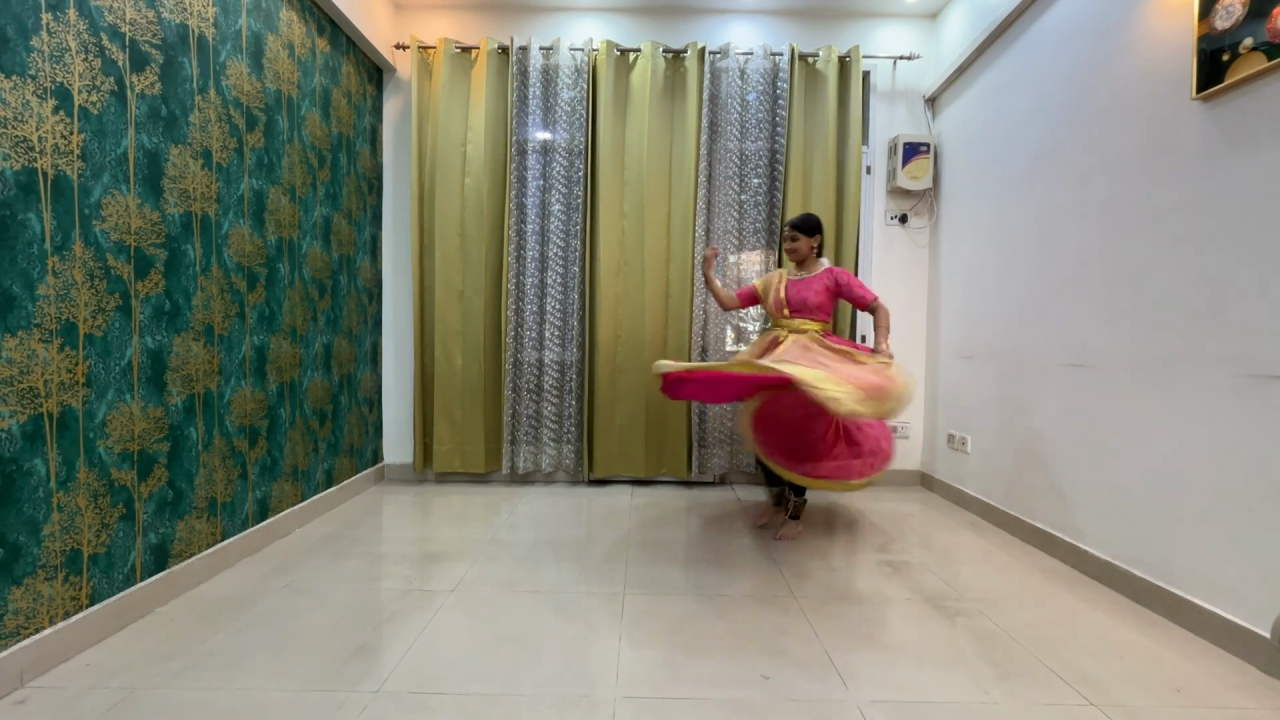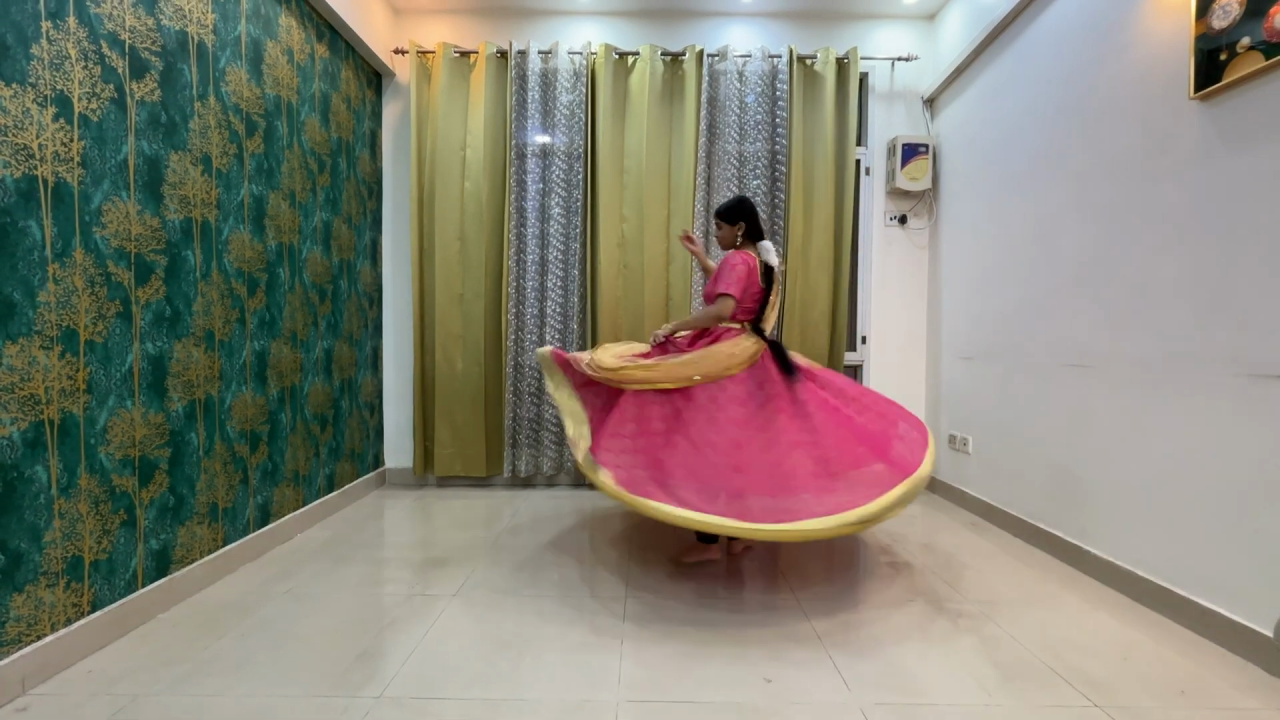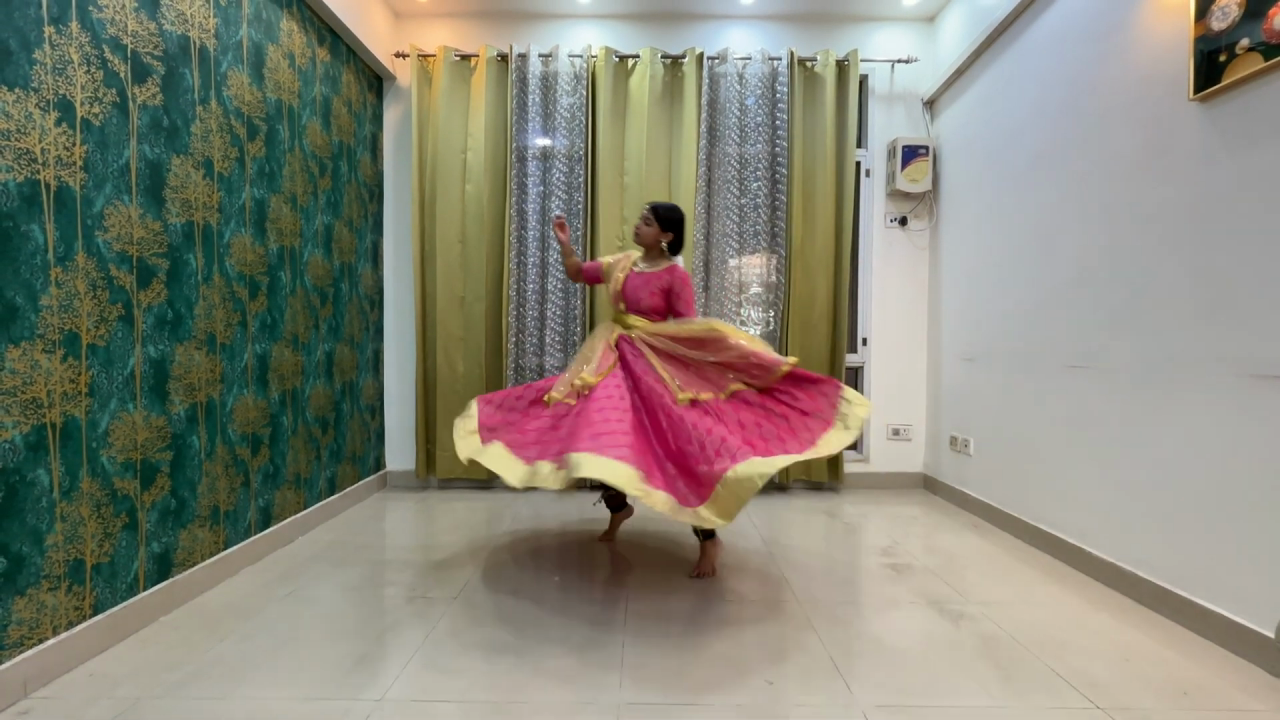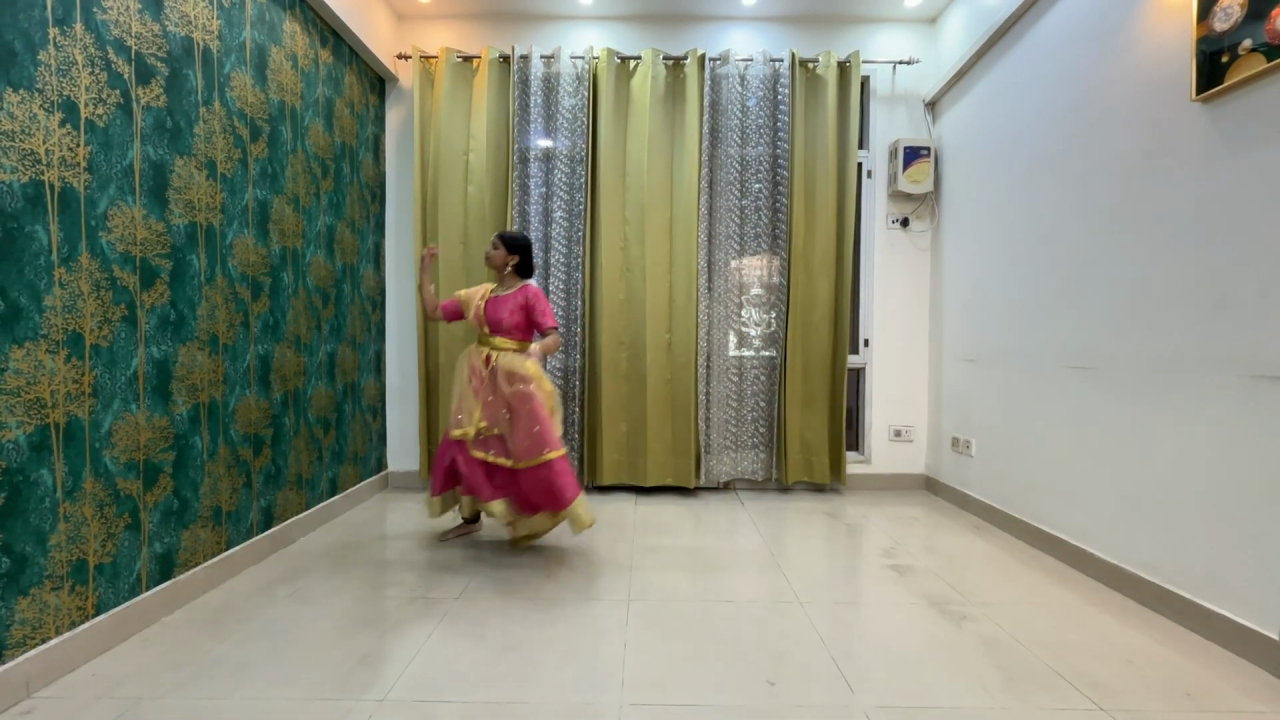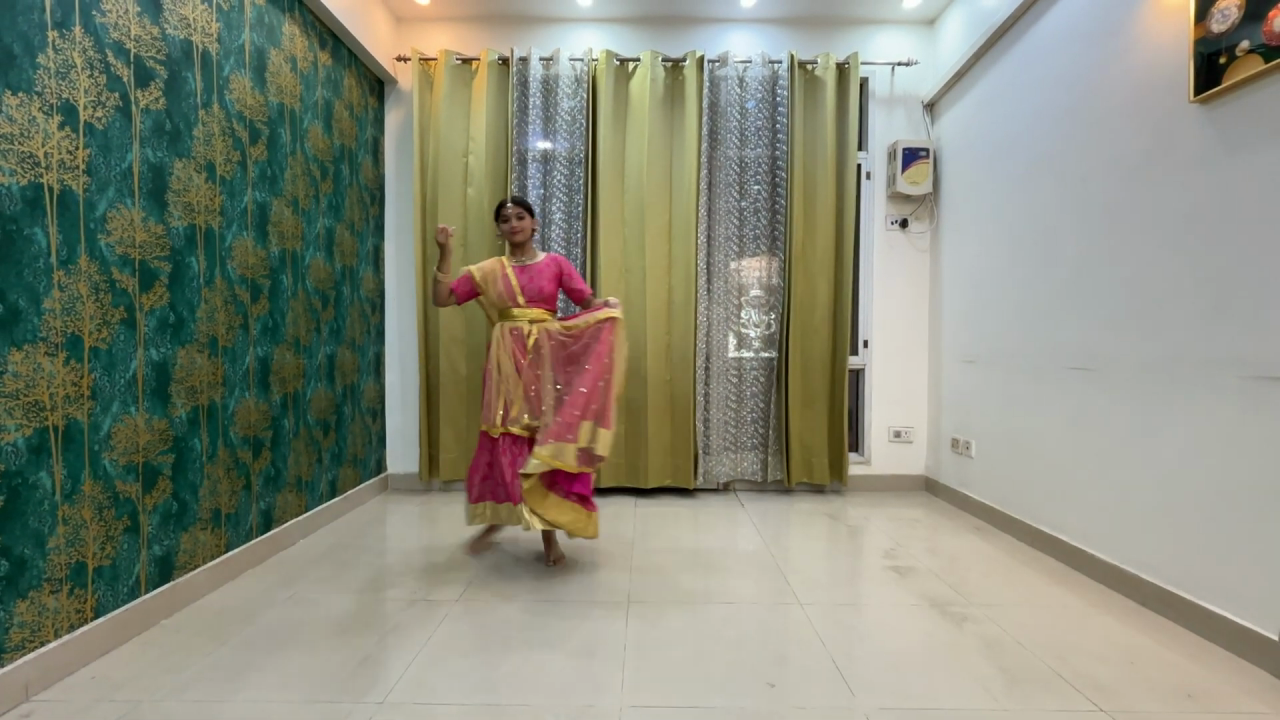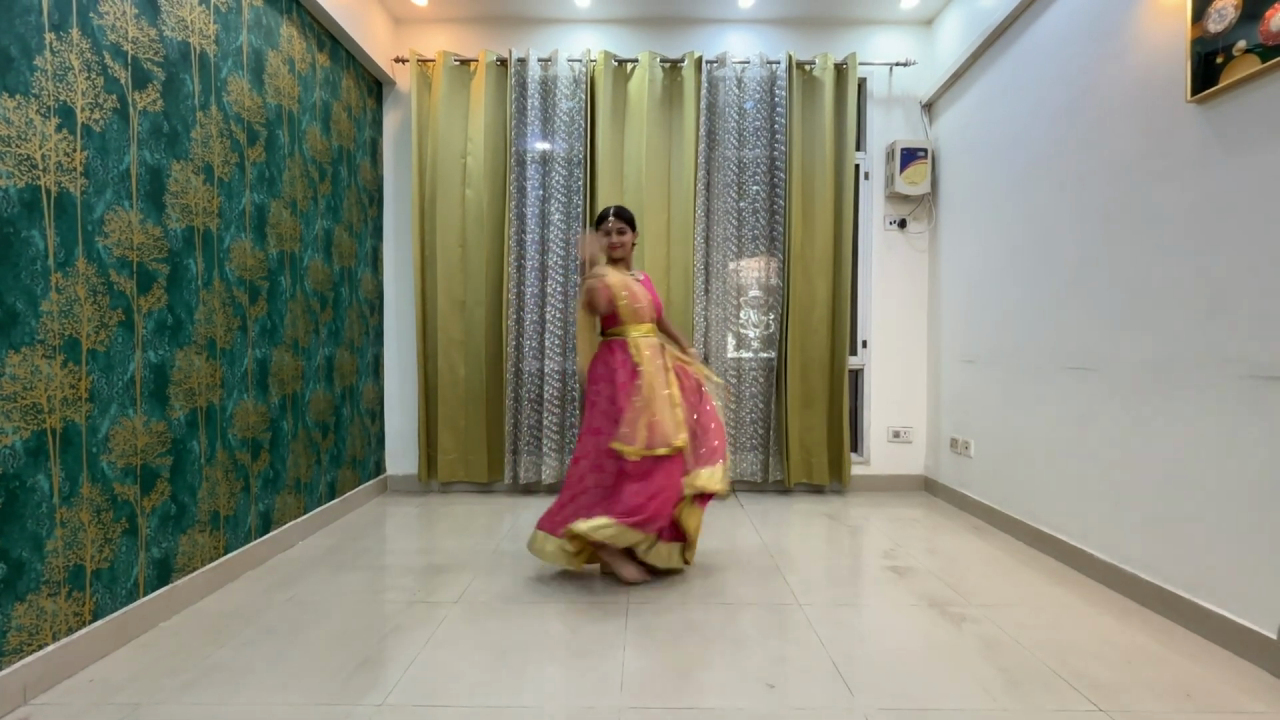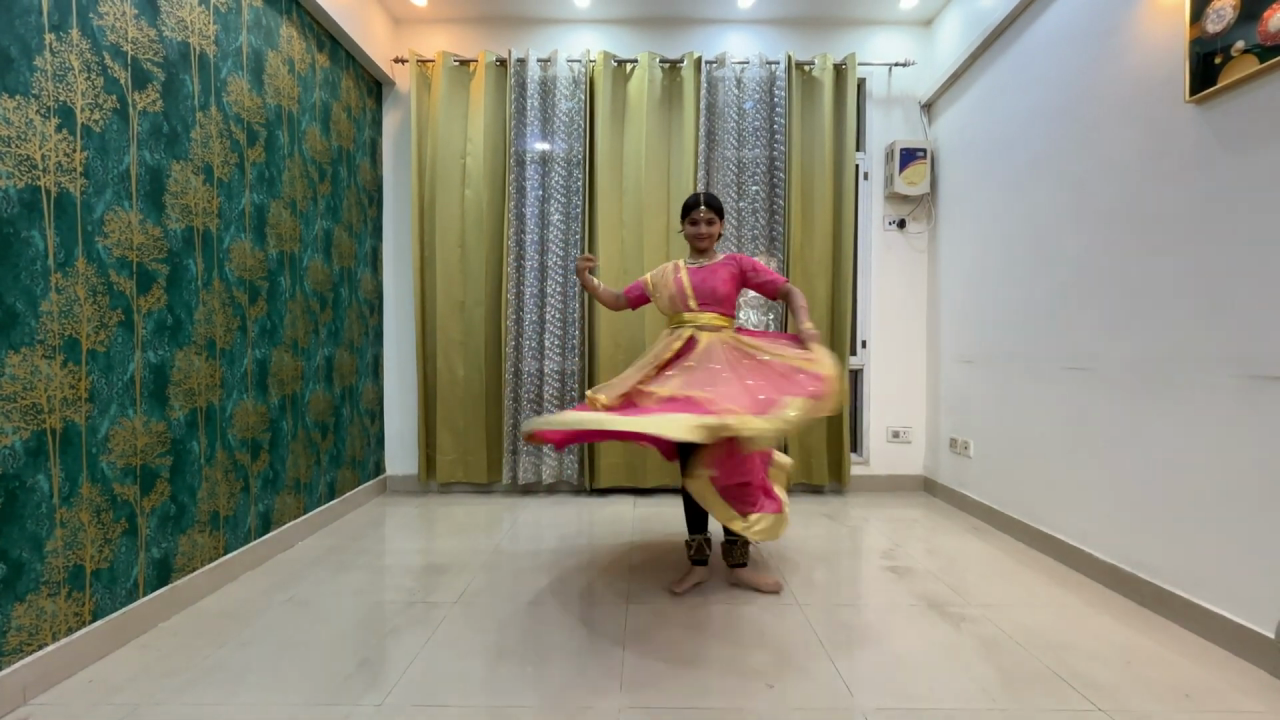
dt=0.7s
person 1, frame 1
left shoulder: (835, 276)
right shoulder: (777, 280)
left elbow: (879, 308)
right elbow: (728, 302)
left wrist: (881, 341)
right wrist: (708, 273)
left hip: (819, 358)
right hip: (778, 357)
left knee: (808, 442)
right knee: (773, 437)
left ankle: (794, 514)
right ankle: (778, 500)
person 1, frame 2
left shoulder: (734, 260)
right shoulder: (762, 262)
left elbow: (723, 307)
left wrist: (675, 328)
right wrist: (700, 254)
left hip: (722, 356)
right hip: (752, 356)
left knee: (706, 443)
right knee: (743, 446)
left ankle: (711, 540)
right ankle: (737, 532)
person 1, frame 3
left shoulder: (675, 277)
right shoulder: (623, 261)
left elbow: (694, 330)
right elbow: (576, 273)
right wrist: (565, 245)
left hip: (651, 362)
right hip: (612, 355)
left knee: (665, 441)
right knee: (600, 431)
left ankle: (710, 539)
right ankle: (618, 506)
person 1, frame 4
left shoulder: (531, 294)
right shoulder: (479, 295)
left elbow: (554, 338)
right elbow: (433, 312)
left wrist: (537, 350)
right wrist: (424, 269)
left hip: (510, 379)
right hip: (478, 379)
left knee: (493, 450)
right knee: (465, 447)
left ankle: (528, 520)
right ankle: (471, 518)
person 1, frame 5
left shoulder: (555, 264)
right shoulder: (487, 270)
left elbow: (588, 302)
right elbow: (441, 299)
left wrist: (608, 305)
right wrist: (445, 252)
left hip: (549, 355)
right hip: (508, 357)
left knee: (548, 438)
right knee: (508, 439)
left ankle: (550, 533)
right ankle: (495, 519)
person 1, frame 6
left shoulder: (641, 280)
right shoulder: (602, 279)
right elbow: (597, 305)
left wrist: (683, 348)
right wrist: (593, 267)
left hip: (653, 370)
right hip: (621, 371)
left knee: (661, 461)
right knee: (643, 462)
right ankle: (613, 547)
person 1, frame 7
left shoulder: (738, 266)
right shoulder: (667, 273)
left elbow: (789, 291)
right elbow: (613, 301)
left wrist: (802, 325)
right wrist: (585, 277)
left hip: (727, 361)
right hip: (678, 362)
left knee: (730, 464)
right knee: (692, 463)
left ankle: (738, 564)
right ankle: (698, 561)
